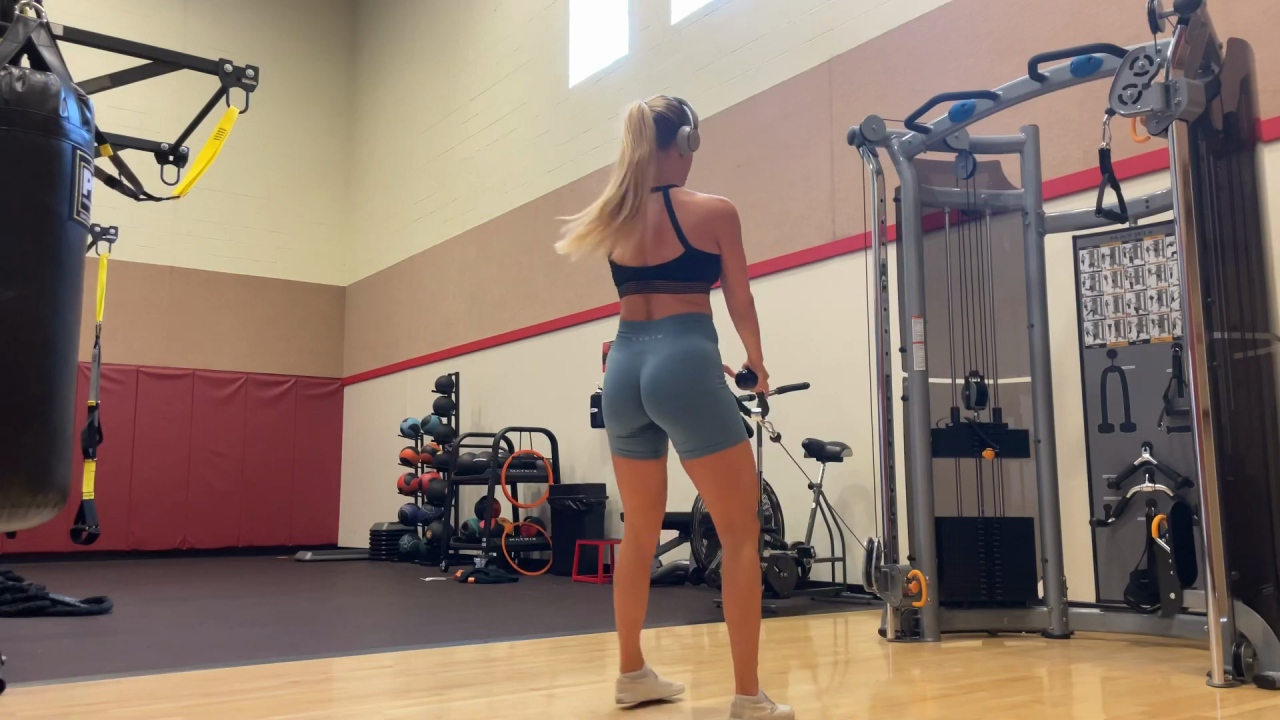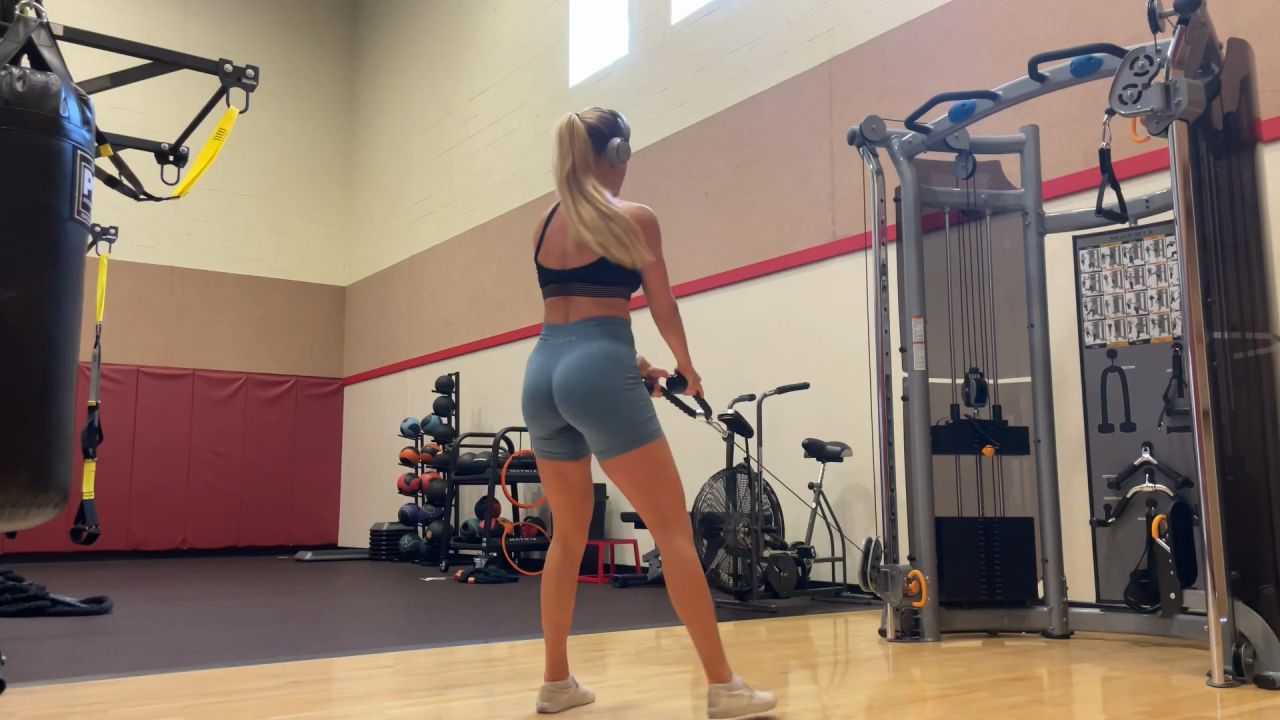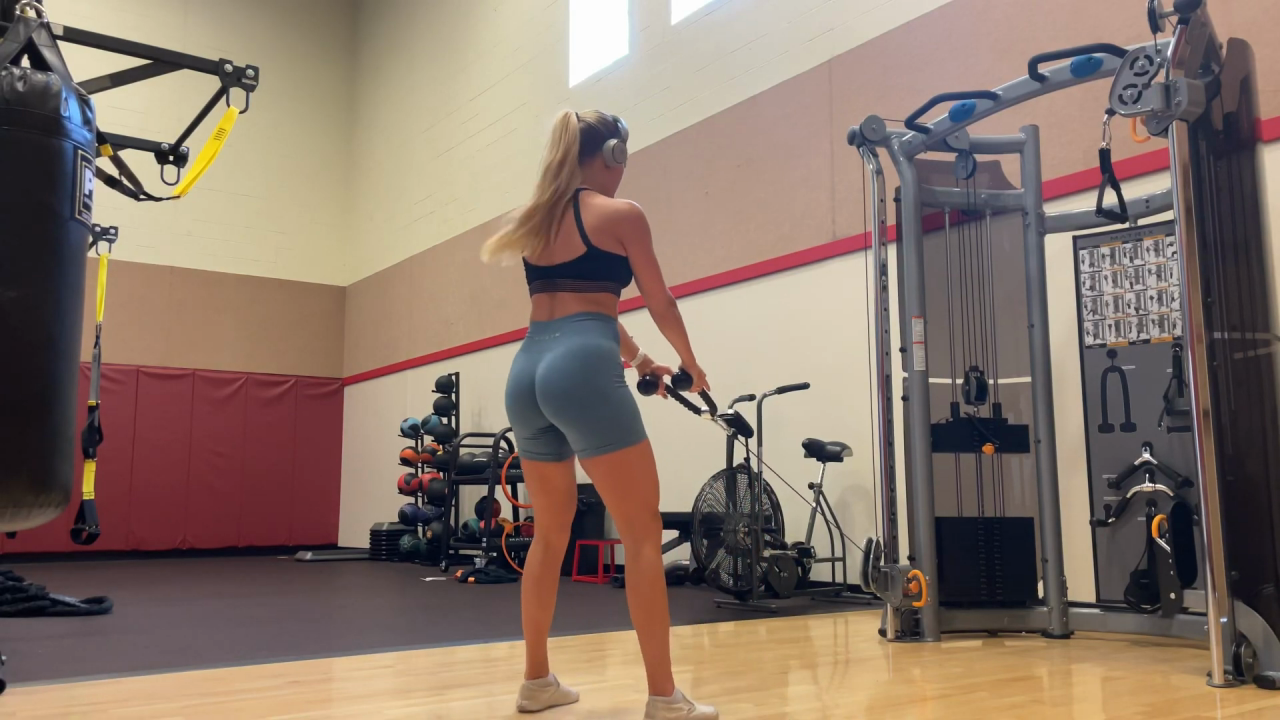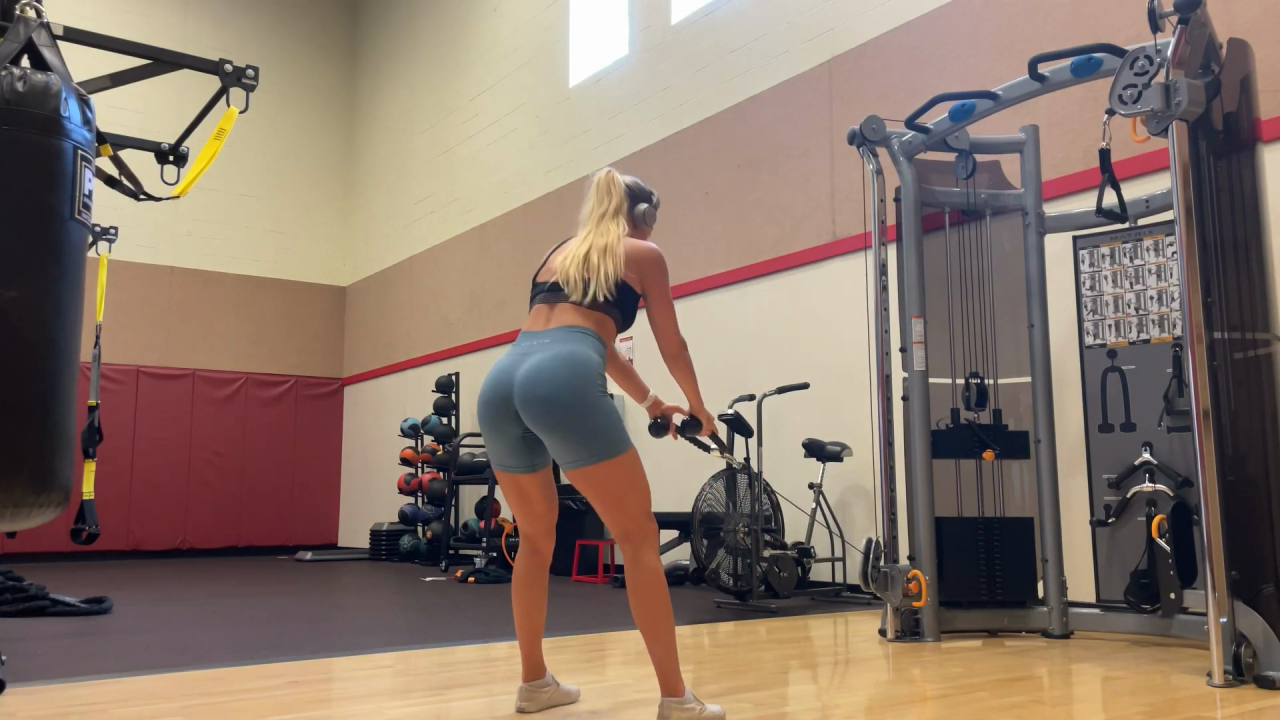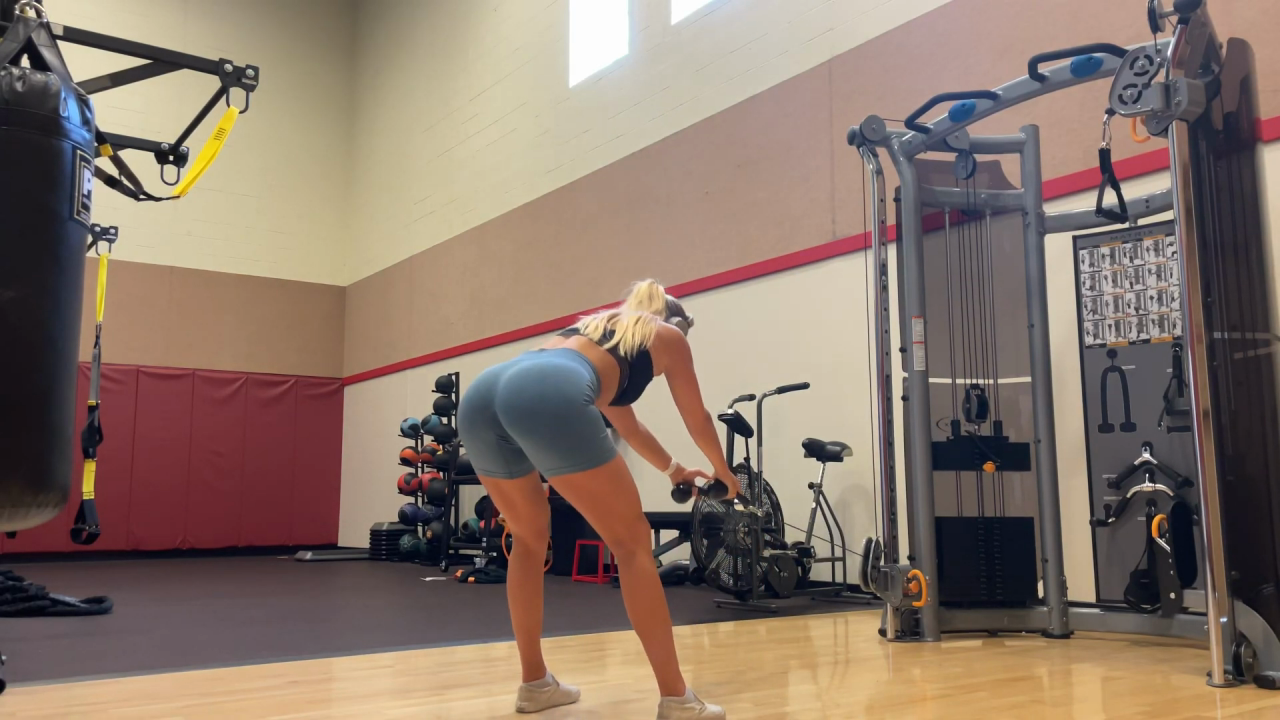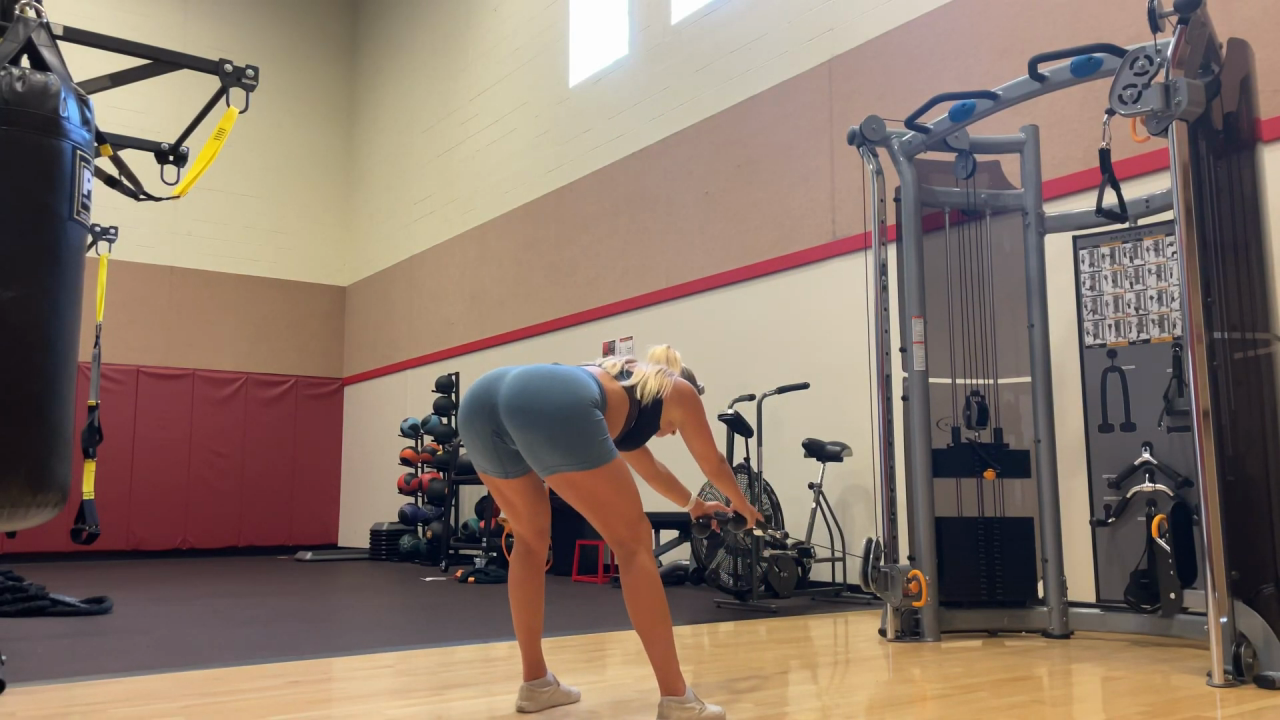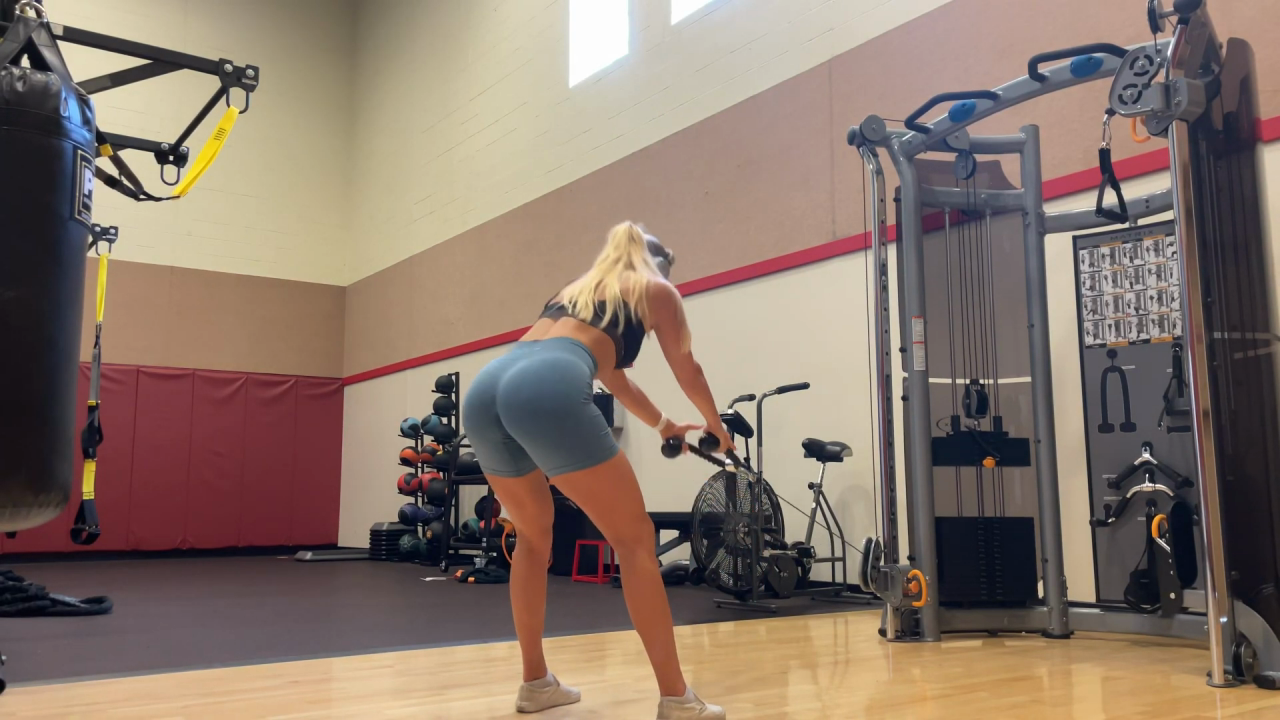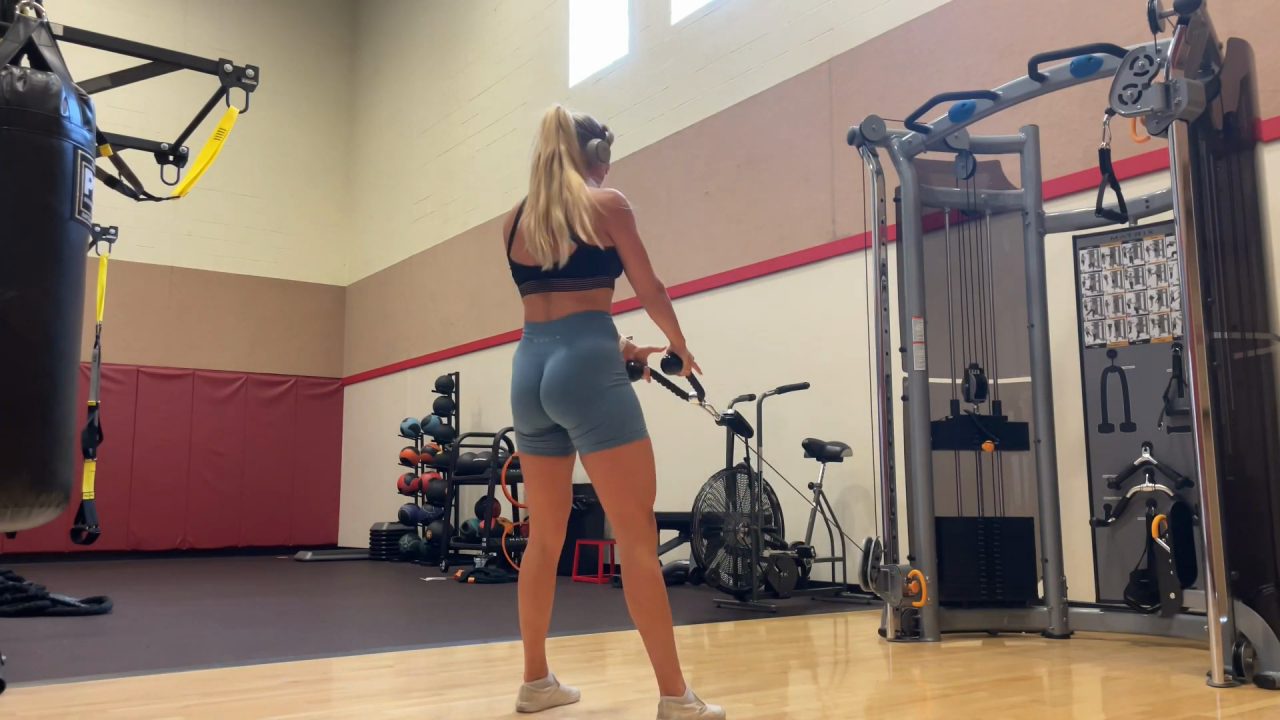
dt=0.5s
person 1, frame 1
left shoulder: (612, 220)
right shoulder: (715, 211)
right elbow: (740, 305)
right wrist: (757, 364)
left hip: (625, 368)
right hip: (686, 370)
left knee: (640, 532)
right knee: (740, 534)
person 1, frame 2
left shoulder: (546, 225)
right shoulder: (635, 219)
right elbow: (664, 308)
left wrist: (634, 362)
right wrist: (686, 366)
left hip: (542, 374)
right hip: (599, 375)
left knee: (569, 533)
right knee: (672, 527)
person 1, frame 3
left shoulder: (540, 220)
right shoulder: (621, 214)
right elbow: (659, 303)
left wrist: (637, 358)
right wrist: (689, 364)
left hip: (527, 372)
right hip: (582, 374)
left knee: (550, 533)
right knee: (642, 535)
person 1, frame 4
left shoulder: (560, 254)
right shoulder: (644, 254)
right elbow: (672, 345)
left wrist: (650, 401)
right wrist: (698, 406)
left hip: (500, 384)
right hip: (563, 385)
left knee: (536, 540)
right knee: (638, 538)
person 1, frame 5
left shoulder: (595, 325)
right shoulder: (667, 335)
left elbow: (624, 421)
right elbow: (697, 420)
left wrist: (673, 469)
right wrist: (722, 471)
left hip: (482, 393)
right hip: (548, 397)
left knee: (529, 540)
right knee: (631, 543)
left ankle: (534, 682)
person 1, frame 6
left shoulder: (614, 375)
right shoulder: (679, 390)
left elbow: (647, 465)
right elbow: (714, 465)
left wrist: (694, 504)
right wrist: (743, 506)
left hip: (481, 399)
right hip: (552, 408)
left knee: (531, 538)
right knee: (633, 544)
left ankle: (535, 682)
person 1, frame 7
left shoulder: (579, 288)
right shoulder: (655, 289)
left elbow: (614, 378)
right elbow: (688, 371)
left wrist: (665, 426)
right wrist: (715, 425)
left hip: (486, 391)
right hip: (549, 394)
left knee: (534, 541)
right knee: (634, 542)
person 1, frame 8
left shoulder: (516, 220)
right shoulder: (606, 204)
right elbow: (648, 289)
left wrist: (620, 347)
right wrist: (679, 345)
left hip: (530, 370)
right hip: (587, 372)
left knee: (544, 536)
right knee: (637, 538)
